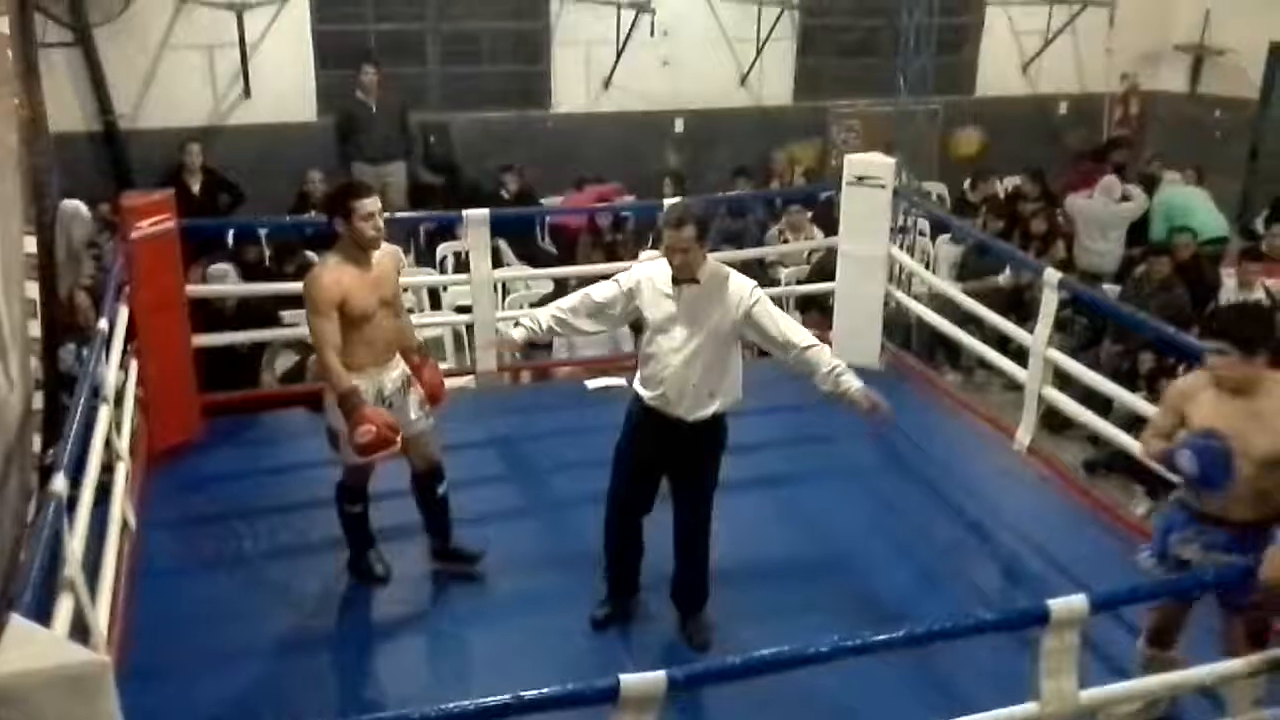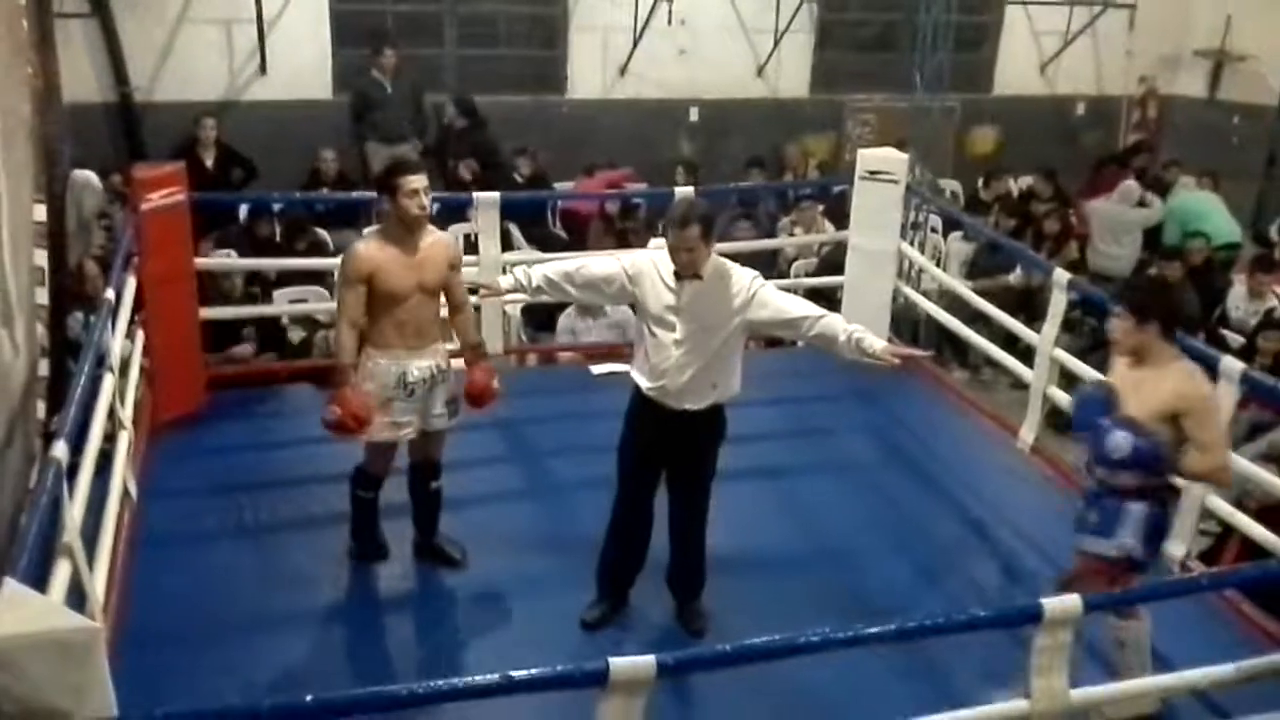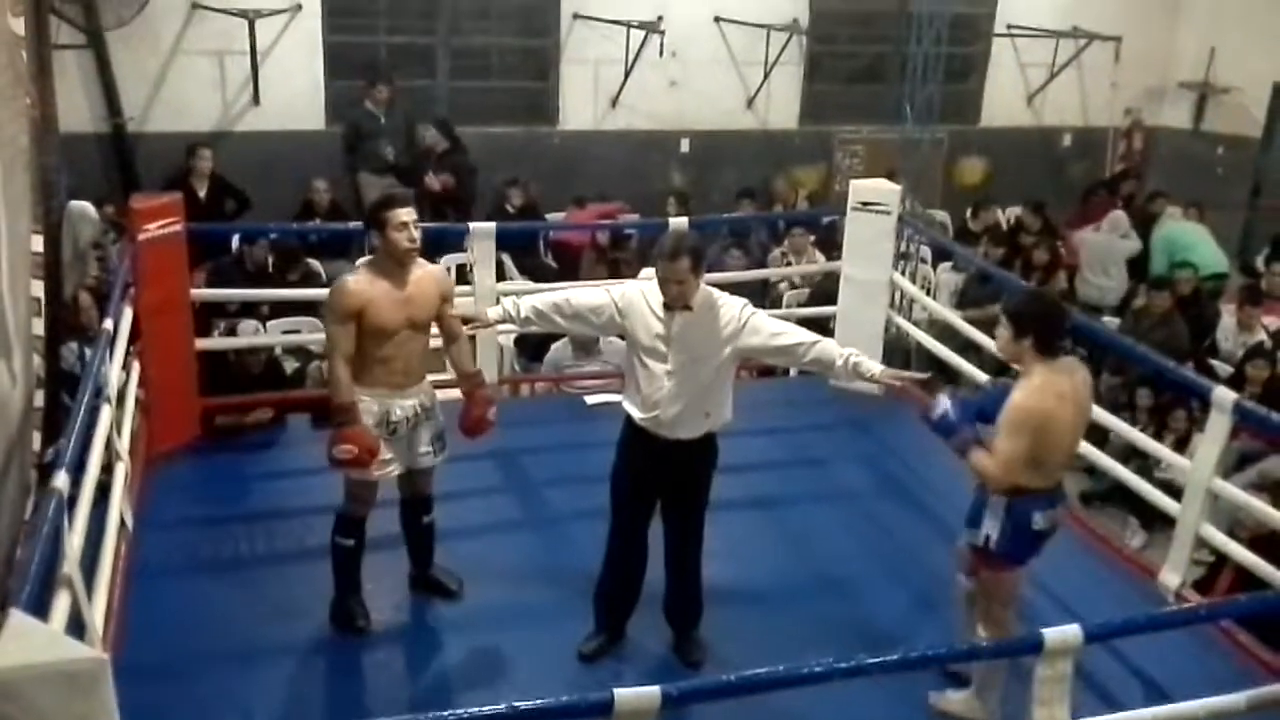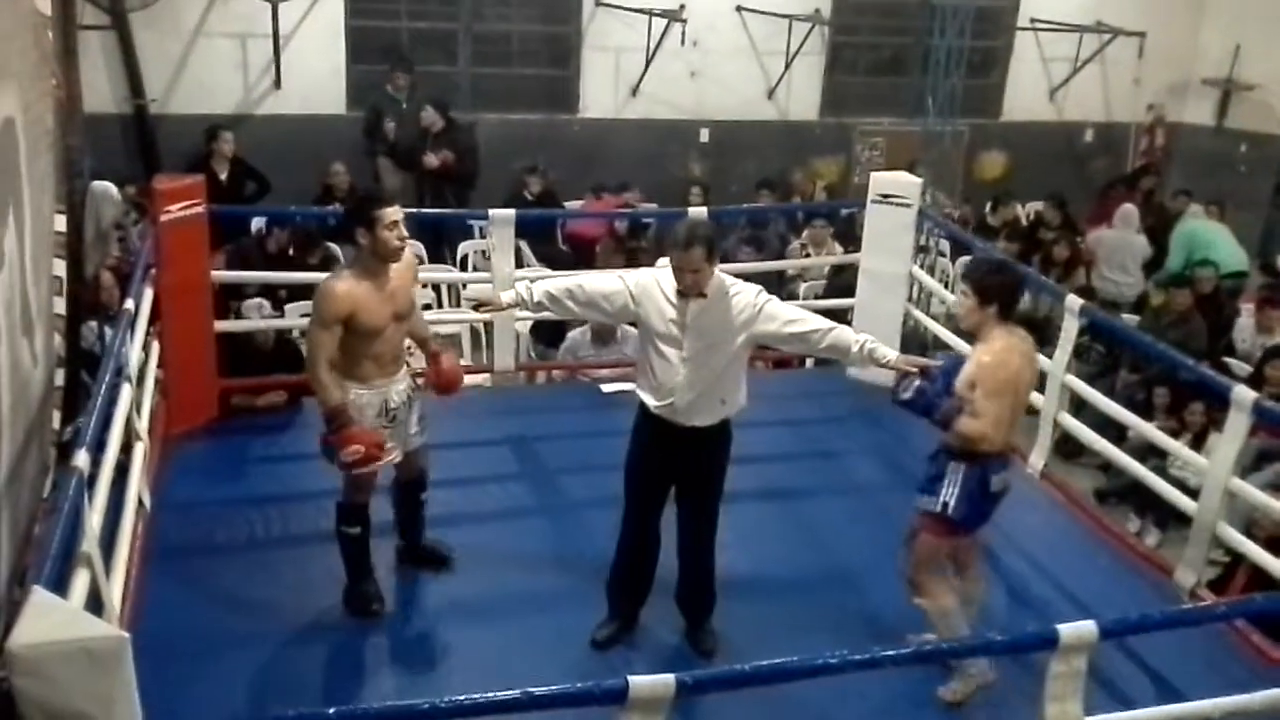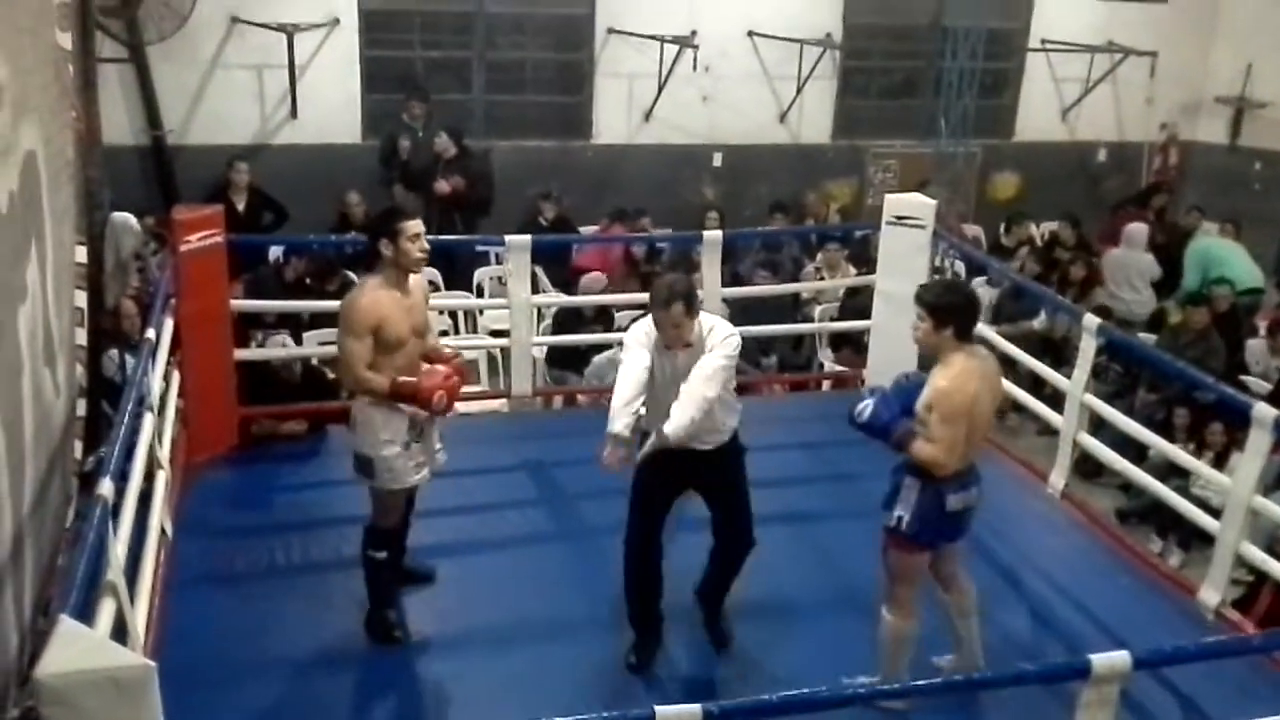
dt=0.5s
person 1, frame 1
left shoulder: (738, 291)
right shoulder: (643, 278)
left elbow: (793, 340)
right elbow: (585, 306)
left wrist: (850, 386)
right wrist: (524, 330)
left hip: (702, 426)
right hip: (647, 415)
left knee: (693, 523)
right knee: (622, 510)
left ankle: (691, 609)
right ankle: (620, 595)
person 1, frame 2
left shoulder: (743, 286)
right shoulder: (640, 268)
left elbow: (803, 316)
right elbow: (578, 274)
left wrist: (871, 344)
right wrist: (509, 281)
left hip: (702, 418)
right hip: (647, 408)
left knee: (690, 513)
right knee: (629, 506)
left ankle: (688, 598)
right ankle: (611, 592)
person 1, frame 3
left shoulder: (733, 316)
right shoulder: (630, 299)
left elbow: (797, 342)
right elbow: (567, 305)
left wrist: (867, 368)
right wrist: (498, 312)
left hip: (694, 448)
right hip: (639, 439)
left knee: (685, 543)
right knee: (625, 536)
left ankle: (685, 629)
right ankle: (609, 623)
person 1, frame 4
left shoulder: (747, 302)
right shoulder: (644, 287)
left elbow: (811, 328)
right elbow: (579, 291)
left wrist: (882, 354)
right wrist: (514, 296)
left hip: (708, 433)
right hip: (655, 426)
left knee: (699, 531)
right knee: (638, 523)
left ankle: (698, 618)
right ankle: (622, 612)
person 1, frame 5
left shoulder: (722, 337)
right shoulder: (641, 333)
left elbow: (701, 390)
right elbow: (630, 380)
left wrist: (668, 435)
right wrist: (619, 433)
left hip: (718, 448)
right hip: (661, 448)
left knee: (737, 538)
right knee: (640, 540)
left ankle: (711, 602)
right ankle: (646, 632)
person 2, frame 1
right shoulder: (1189, 389)
right elbow: (1150, 440)
right wrist: (1178, 457)
right hip: (1189, 526)
left knee: (1246, 649)
right knee: (1160, 627)
person 2, frame 2
left shoulder: (1189, 387)
right shoulder: (1123, 358)
left elbow: (1219, 467)
left wrist: (1152, 454)
right wrist: (1088, 412)
left hip: (1134, 514)
right hip: (1101, 496)
right knee: (1120, 606)
person 2, frame 3
left shoulder: (1030, 400)
right shoulder: (1075, 372)
left elbow: (998, 476)
left wrist: (958, 432)
right wrist: (1000, 405)
left hip: (1014, 509)
right hip: (1045, 498)
left knee: (993, 608)
right knee: (972, 575)
person 2, frame 4
left shoulder: (995, 359)
right shoulder: (1016, 341)
left elbow: (988, 434)
left wrist: (936, 407)
right wrist: (952, 382)
left hip: (966, 473)
right hip: (983, 469)
left knee: (920, 574)
right knee: (963, 557)
left ankle: (971, 663)
right ankle: (955, 641)
person 2, frame 5
left shoulder: (951, 384)
right shoulder: (984, 361)
left elbow: (942, 459)
left wrist: (892, 427)
right wrist: (919, 398)
left hip: (927, 492)
right hip: (961, 486)
left knee: (899, 596)
right knee: (949, 571)
left ankle: (890, 686)
right ankle: (970, 660)
person 3, frame 1
left shoulder: (391, 256)
right shoulder: (325, 280)
right elbow: (327, 353)
left wrist: (419, 361)
right wrist: (353, 406)
left hip: (396, 374)
right hip: (357, 385)
left knee: (428, 461)
right knee: (357, 474)
left ankle: (443, 545)
right ankle: (362, 551)
person 3, frame 2
left shoulder: (445, 246)
right shoulder: (363, 256)
left elbow: (459, 307)
right elbow: (348, 323)
left wrist: (476, 359)
right wrist: (345, 380)
left hip: (433, 362)
right hip: (386, 368)
left knee: (429, 459)
right knee: (378, 463)
left ankle: (427, 536)
right ankle: (365, 530)
person 3, frame 3
left shoulder: (437, 279)
right shoulder: (351, 290)
left elbow: (455, 338)
right elbow: (339, 360)
left wrist: (474, 388)
right wrist: (346, 419)
left hip: (419, 399)
right hip: (370, 405)
left knee: (420, 492)
right knee: (358, 505)
left ankle: (423, 569)
right ankle: (346, 594)
person 3, frame 4
left shoulder: (407, 263)
right shoulder: (338, 293)
right elbow: (319, 365)
left wrist: (433, 350)
right wrist: (342, 424)
left hip: (400, 385)
right hip: (360, 398)
left knee: (414, 473)
right knee: (359, 492)
left ankle: (412, 544)
right ankle: (359, 580)
person 3, frame 5
left shoulder: (418, 285)
right shoulder: (363, 304)
right elbow: (353, 376)
left wrist: (439, 355)
right wrist: (408, 390)
left hip: (418, 408)
right hip: (383, 416)
left knee: (407, 498)
right knee: (386, 513)
left ankle: (395, 566)
right ankle: (380, 606)
